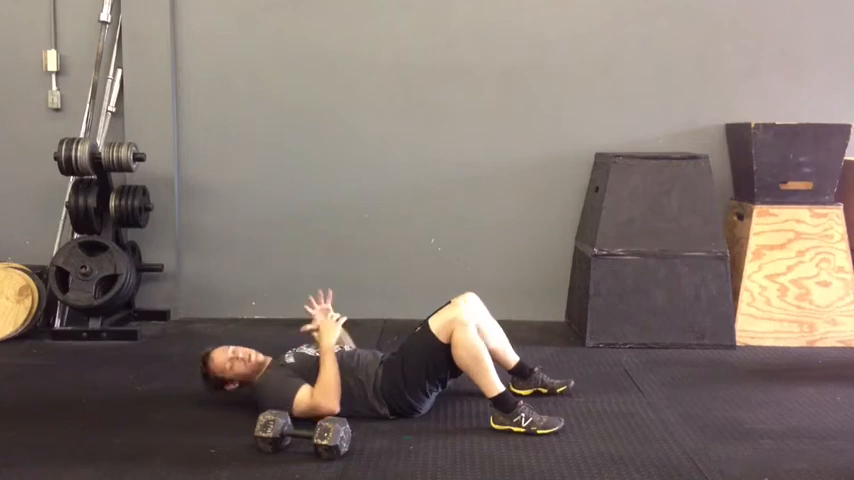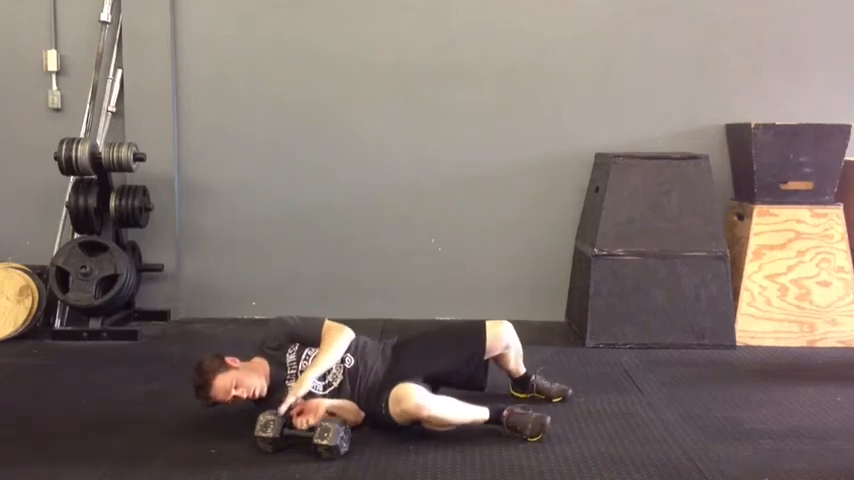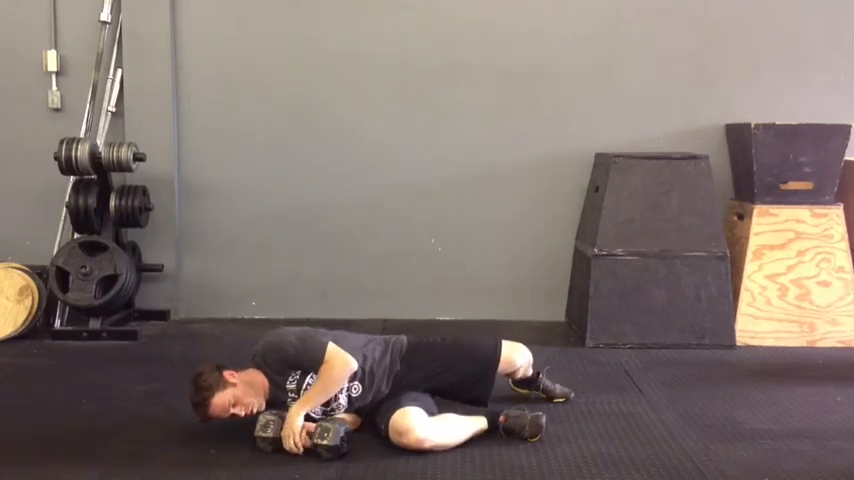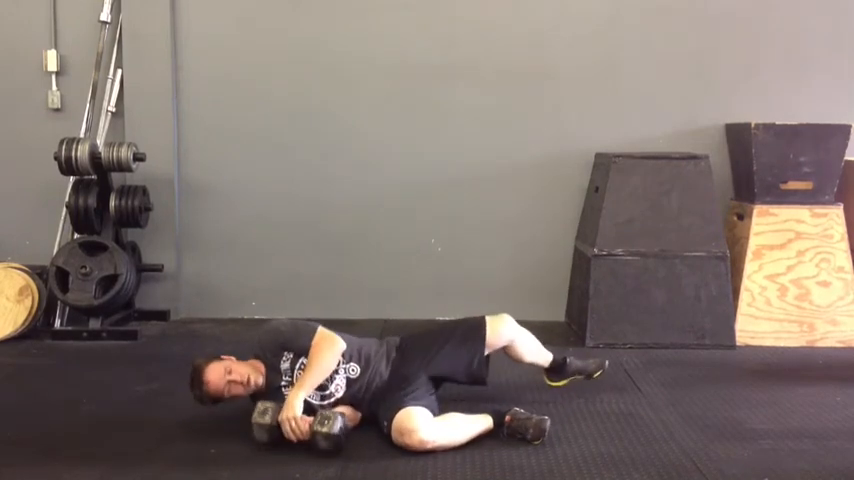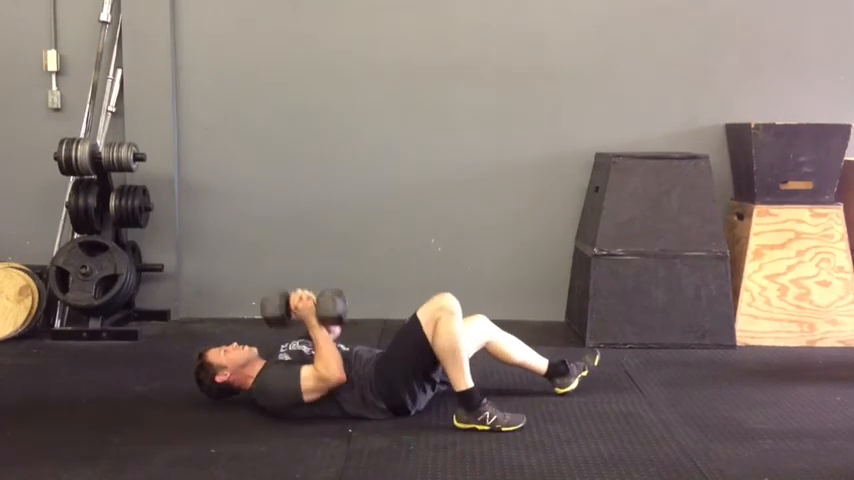
dt=1s
person 1, frame 1
left shoulder: (285, 363)
right shoulder: (270, 387)
right elbow: (328, 405)
left wrist: (330, 325)
right wrist: (326, 343)
left hip: (392, 367)
right hip: (397, 392)
left knee: (469, 302)
right knee: (458, 318)
left ankle: (525, 377)
right ankle: (508, 411)
person 1, frame 2
left shoulder: (277, 334)
right shoulder: (274, 405)
left elbow: (341, 333)
right elbow: (355, 415)
left wrist: (306, 379)
right wrist: (323, 407)
left hip: (397, 354)
right hip: (381, 397)
left knee: (503, 332)
right knee: (413, 402)
left ankle: (523, 383)
right ankle: (500, 416)
person 1, frame 3
left shoulder: (276, 347)
right shoulder: (274, 405)
left elbow: (344, 363)
right elbow: (353, 415)
left wrist: (299, 410)
right wrist: (312, 429)
left hip: (404, 359)
right hip: (384, 399)
left knee: (518, 356)
right knee: (411, 432)
left ankle: (530, 382)
right ankle: (494, 420)
person 1, frame 4
left shoulder: (273, 339)
left elbow: (333, 342)
right elbow: (351, 417)
left wrist: (299, 391)
right wrist: (304, 413)
left hip: (402, 355)
right hip: (385, 396)
left knee: (502, 325)
right knee: (415, 434)
left ankle: (557, 368)
right ankle: (500, 420)
person 1, frame 5
left shoulder: (275, 370)
right shoulder: (272, 388)
left elbow: (332, 334)
right elbow: (334, 374)
left wrist: (311, 311)
right wrist: (311, 321)
left hip: (387, 371)
right hip: (389, 389)
left knee: (480, 324)
right knee: (444, 305)
left ankle: (557, 372)
right ankle: (471, 408)
